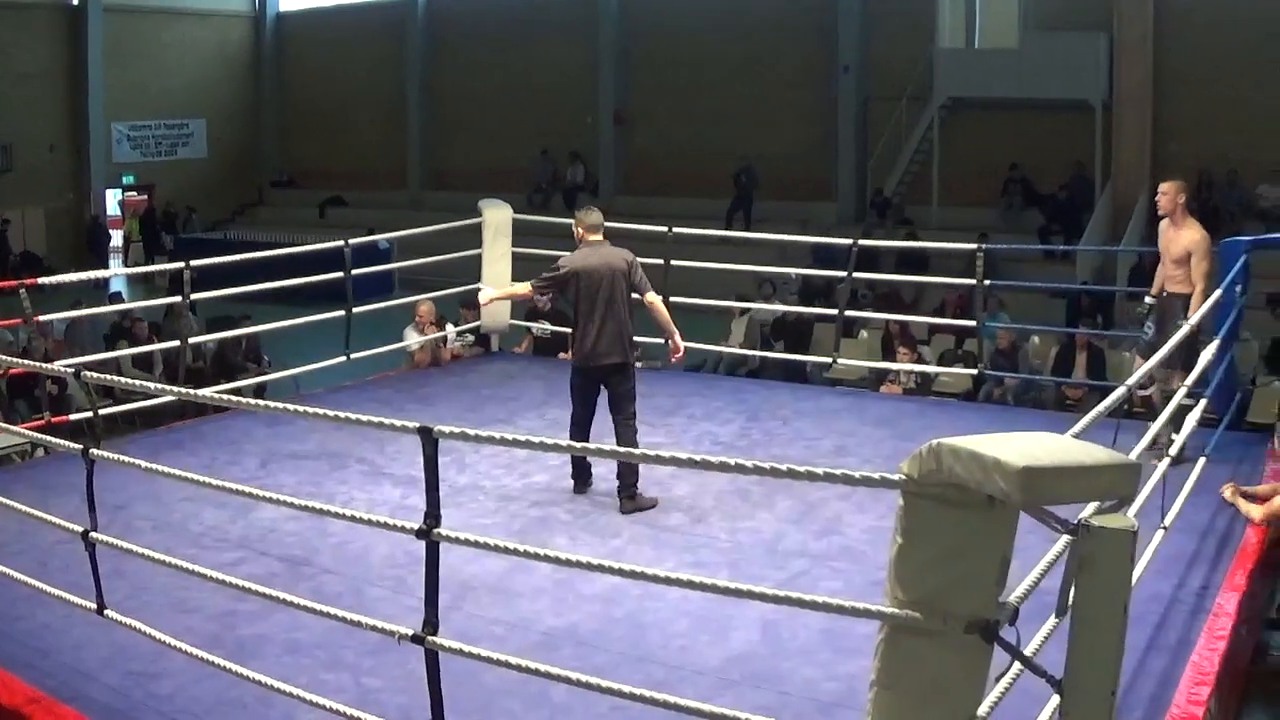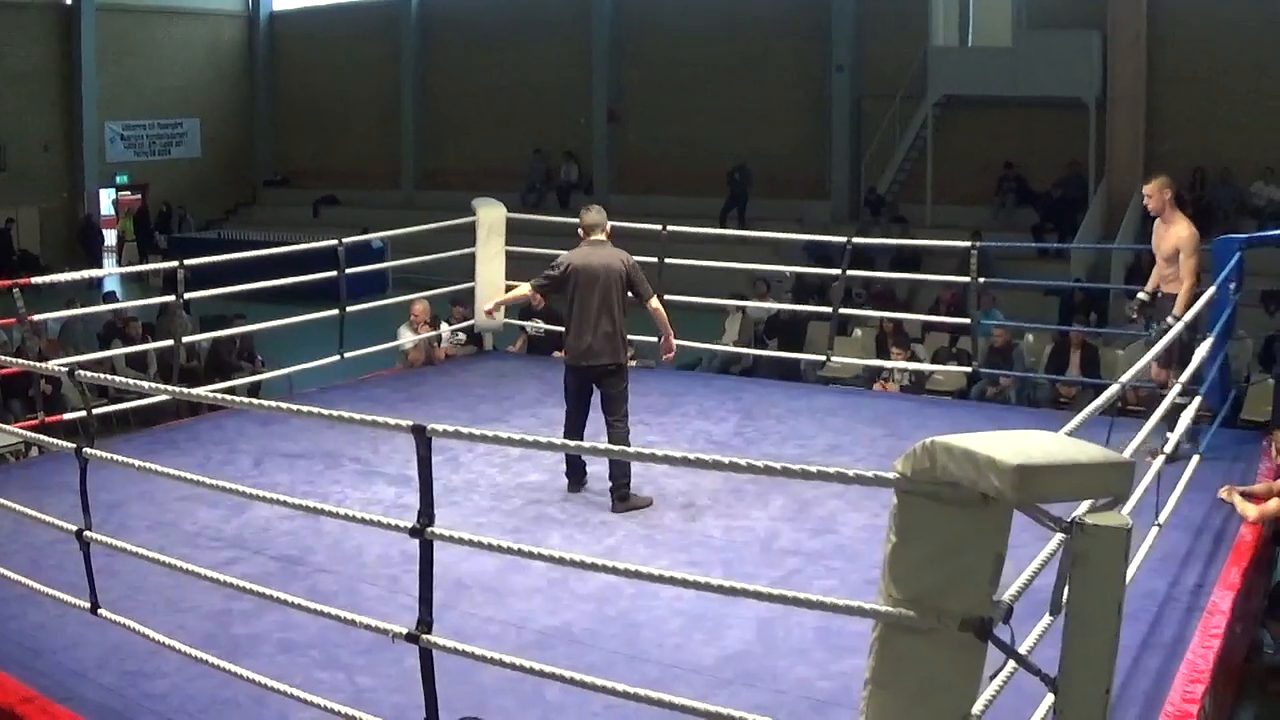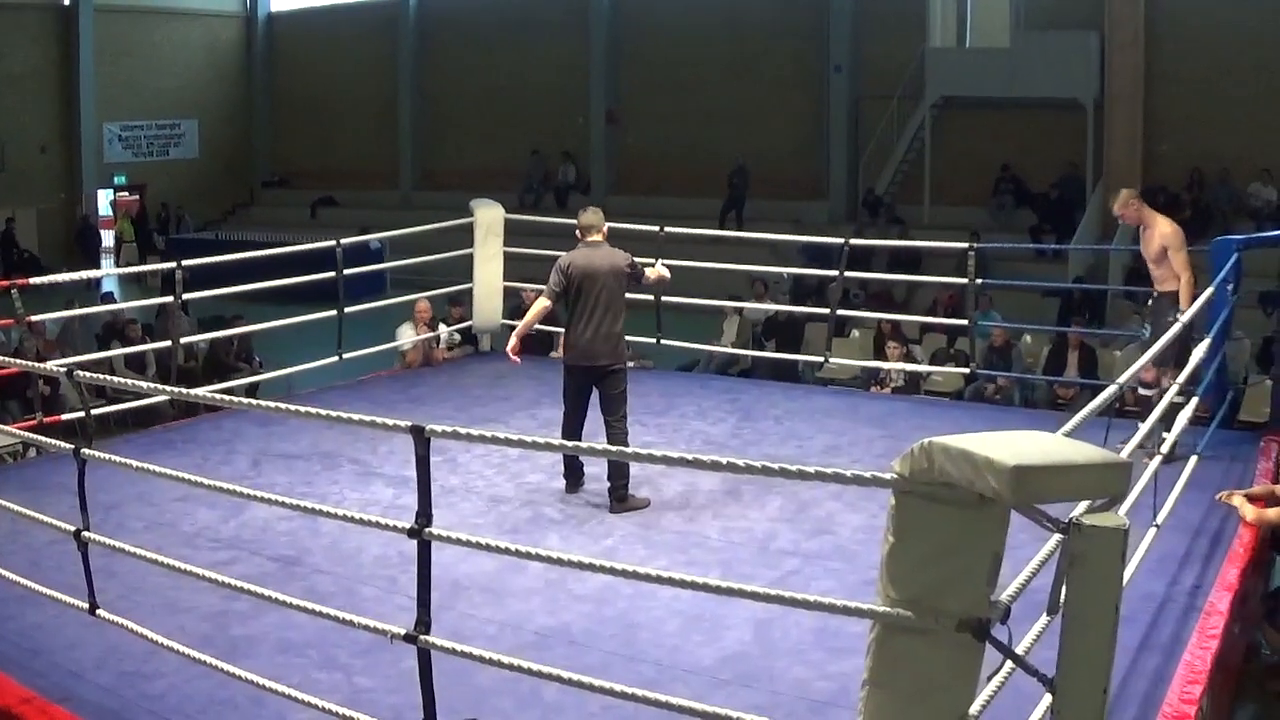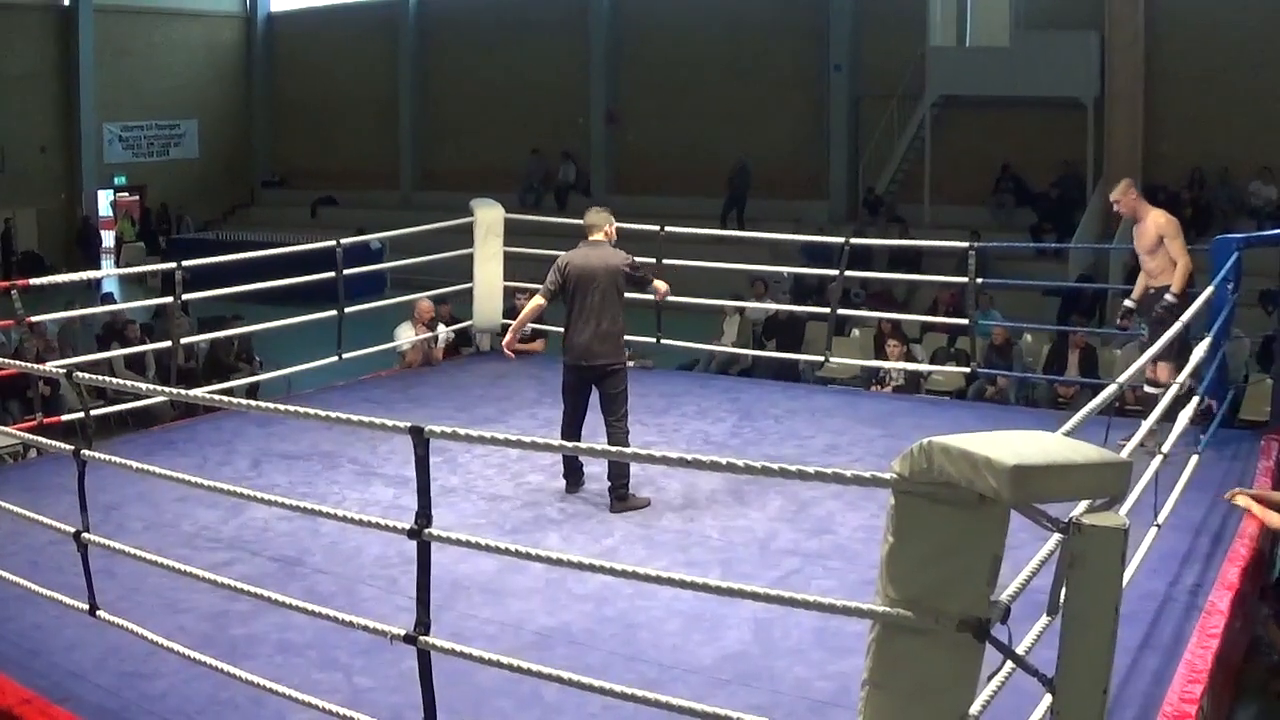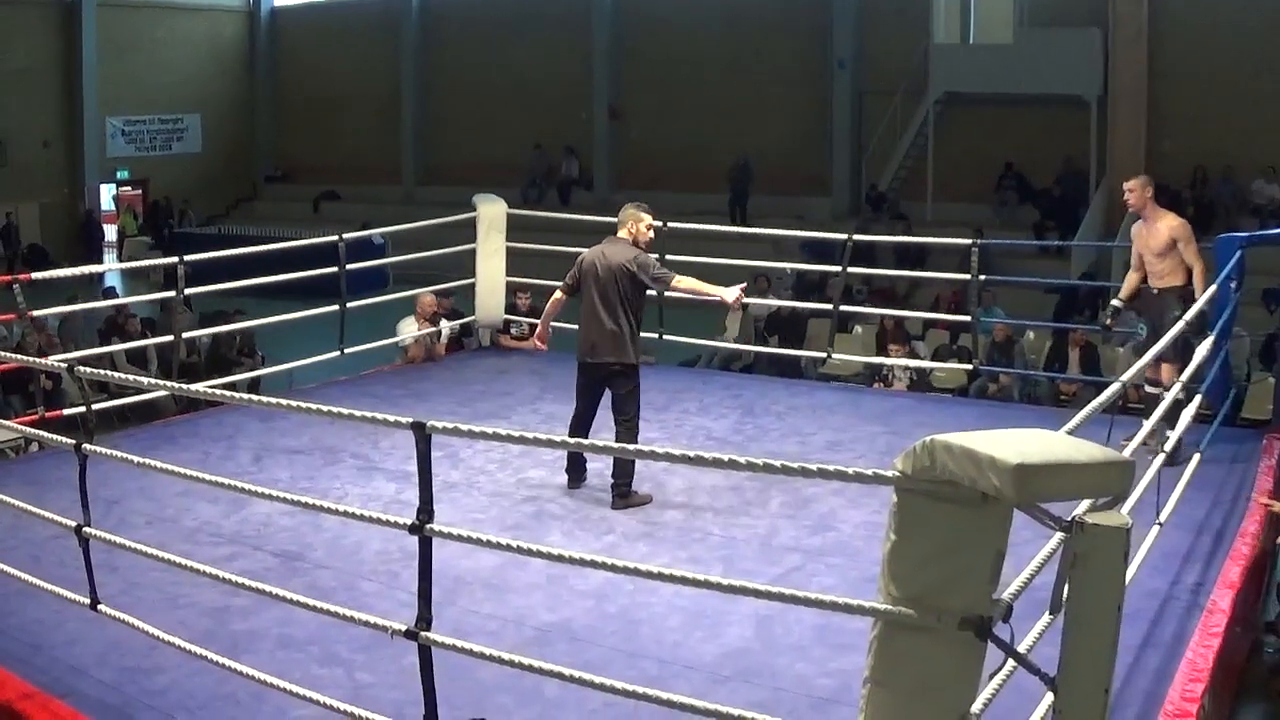
dt=0.5s
person 1, frame 1
left shoulder: (570, 264)
right shoulder: (625, 258)
left elbow: (531, 289)
right elbow: (651, 299)
left wrist: (495, 295)
right wrist: (673, 335)
left hip: (584, 357)
right hip: (619, 355)
left knee: (580, 420)
right knee: (625, 423)
left ankle: (580, 479)
right ankle: (629, 495)
person 1, frame 2
left shoulder: (568, 261)
right shoulder: (624, 261)
left elbow: (530, 291)
right elbow: (653, 306)
left wrist: (496, 304)
right wrist: (668, 335)
left hip: (577, 356)
right hip: (613, 356)
left knee: (574, 419)
right knee: (617, 425)
left ankle: (575, 478)
right ankle: (621, 495)
person 1, frame 3
left shoulder: (568, 262)
right shoulder: (621, 260)
left elbow: (545, 303)
right elbow: (647, 277)
left wrist: (517, 335)
right wrist: (659, 272)
left hip: (577, 356)
right hip: (611, 356)
left knee: (572, 419)
right knee: (616, 425)
left ankle: (573, 478)
right ankle: (620, 496)
person 1, frame 4
left shoulder: (567, 260)
right shoulder: (622, 260)
left elbow: (540, 301)
right elbow: (659, 290)
left wrist: (513, 332)
right wrist: (662, 287)
left hip: (575, 355)
right hip: (610, 356)
left knee: (571, 419)
right knee: (617, 425)
left ankle: (572, 478)
right ankle: (620, 495)
person 1, frame 5
left shoulder: (589, 256)
right shoulder: (636, 259)
left elbow: (560, 296)
right elbow: (677, 283)
left wrist: (543, 325)
right wrist: (722, 292)
left hip: (588, 352)
right hip: (621, 355)
left knee: (582, 414)
right knee: (626, 424)
left ankle: (574, 474)
right ankle: (622, 493)
person 2, frame 1
left shoulder: (1197, 237)
right shoulder: (1163, 226)
left elbow: (1200, 286)
left wrist: (1189, 324)
right wrist: (1149, 299)
left hip: (1183, 306)
right hip: (1163, 301)
left knee: (1179, 378)
right knee: (1141, 367)
left ankle: (1176, 443)
right ankle: (1162, 427)
person 2, frame 2
left shoulder: (1186, 233)
right shoulder: (1157, 224)
left elbow: (1189, 283)
left wrist: (1172, 321)
right wrist: (1142, 297)
left hip: (1178, 306)
right hip: (1161, 301)
left knee: (1174, 375)
right knee: (1160, 374)
person 2, frame 3
left shoulder: (1169, 231)
right shoulder: (1144, 229)
left elbow: (1186, 277)
left wrist: (1183, 318)
left hip: (1174, 304)
right hip: (1159, 301)
left knee: (1170, 375)
person 2, frame 4
left shoulder: (1164, 222)
right shoulder: (1138, 229)
left elbow: (1184, 263)
left wrist: (1170, 300)
right wrist: (1130, 305)
left hip: (1170, 299)
right hip: (1151, 299)
left knee: (1165, 374)
right knee: (1151, 370)
person 2, frame 5
left shoulder: (1175, 225)
right shoulder: (1136, 230)
left elbow: (1197, 267)
right wrist: (1116, 304)
left hip: (1175, 299)
right hip: (1150, 297)
left knee: (1169, 374)
right knee: (1151, 370)
left ankle: (1172, 437)
